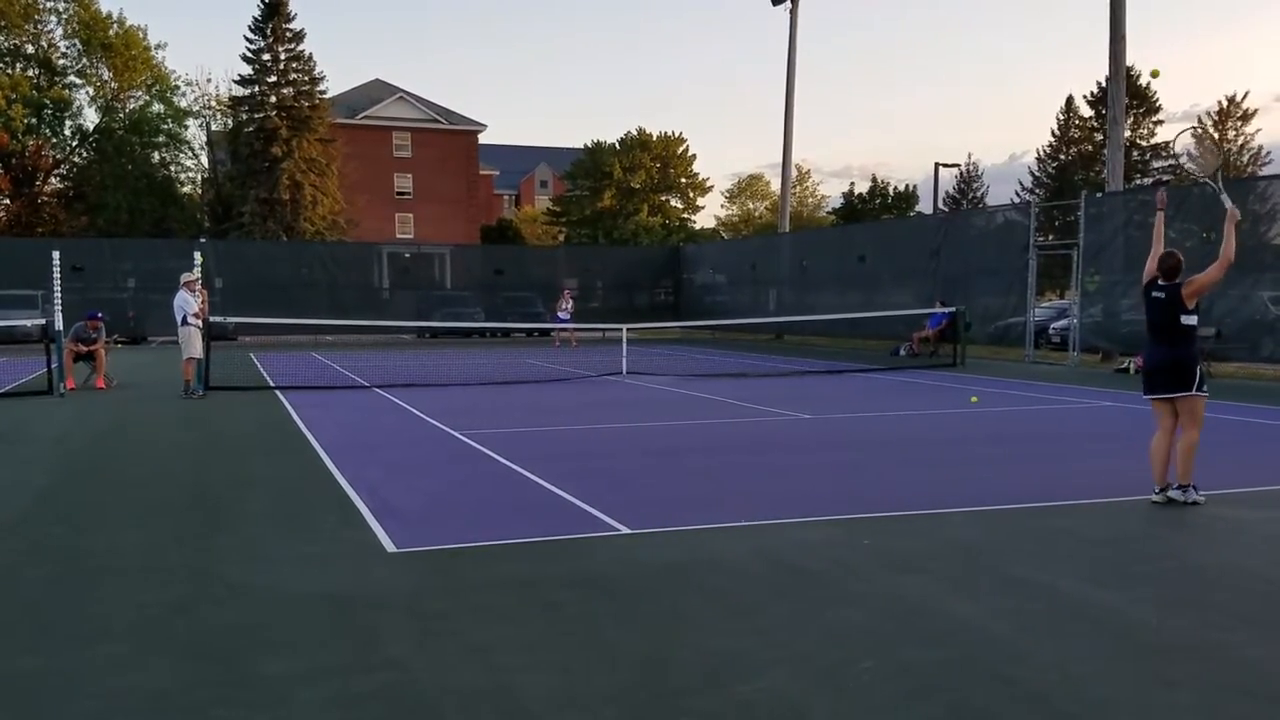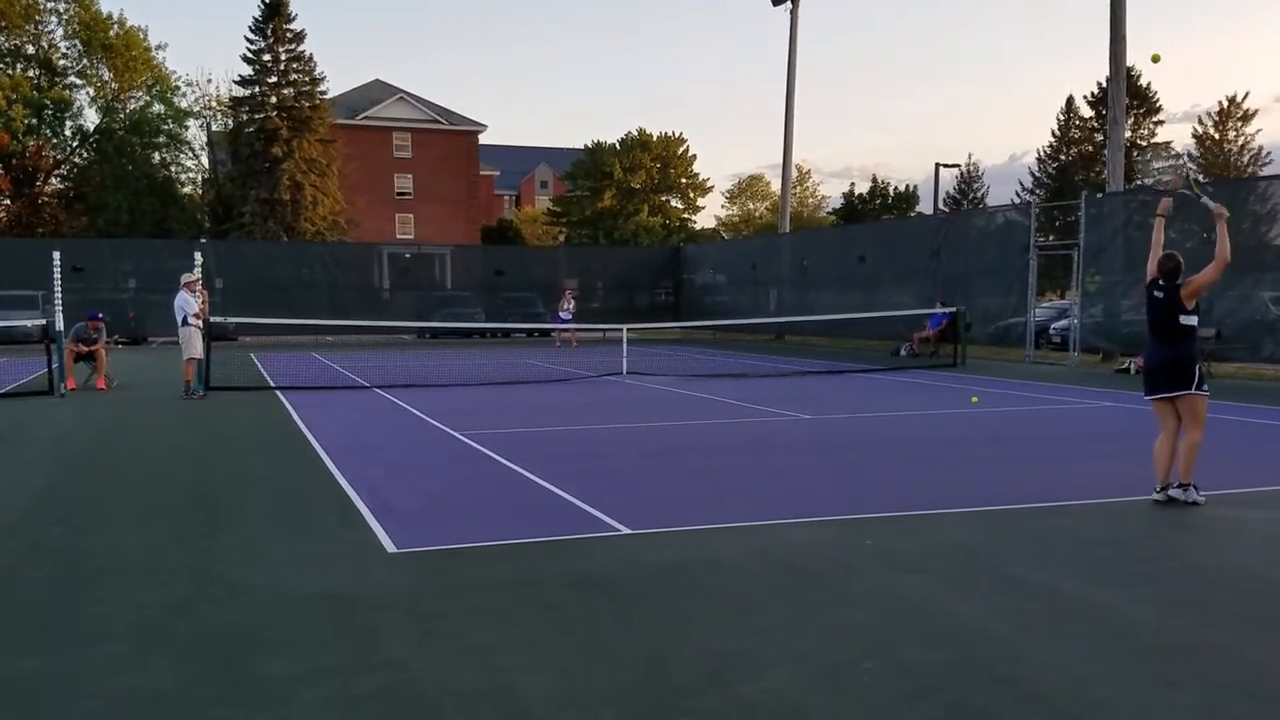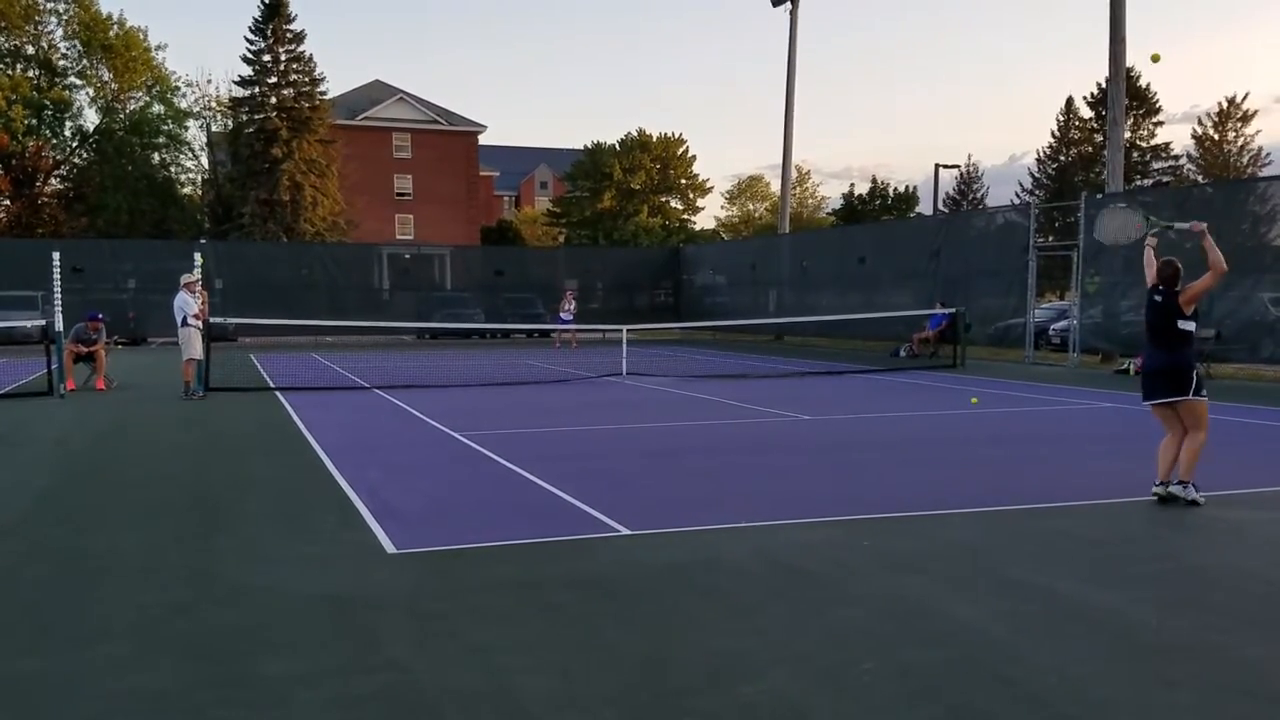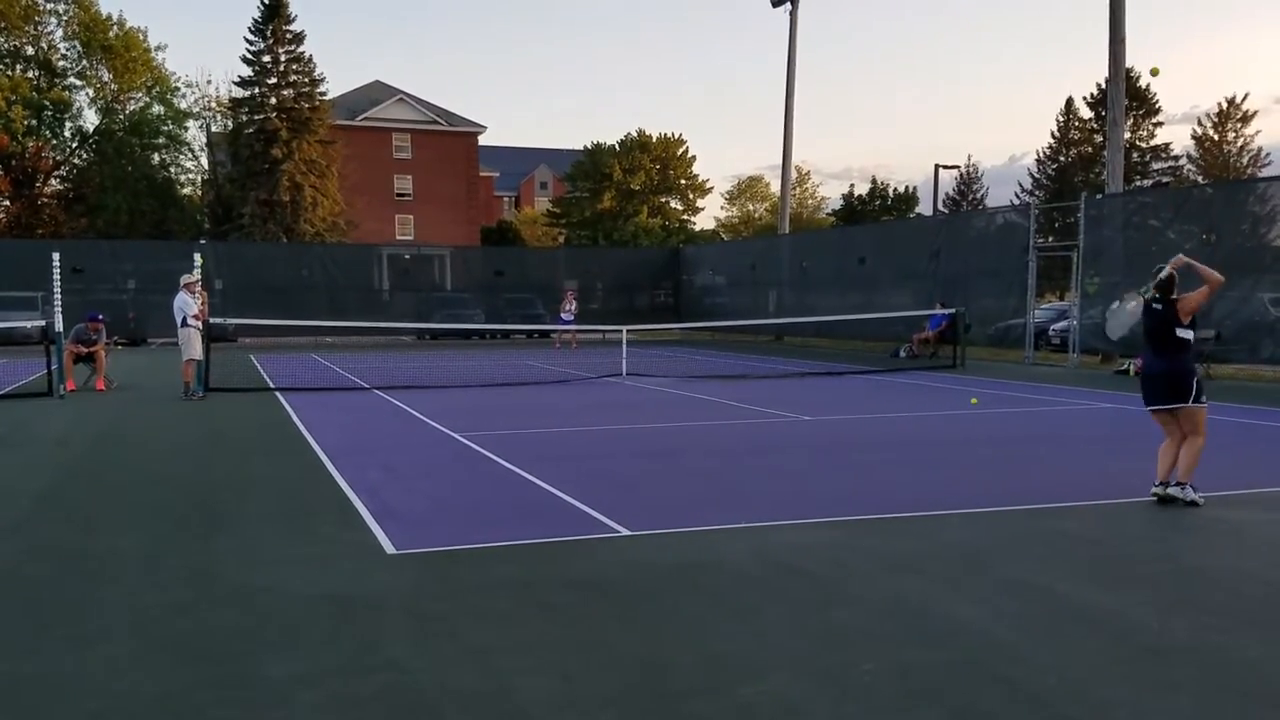
dt=0.1s
person 1, frame 1
left shoulder: (1150, 286)
right shoulder: (1188, 290)
left elbow: (1156, 246)
right elbow: (1225, 261)
left wrist: (1160, 209)
right wrist: (1230, 222)
left hip: (1154, 365)
right hip: (1184, 366)
left knee: (1164, 428)
right knee: (1191, 428)
left ankle: (1160, 488)
right ankle: (1183, 487)
person 1, frame 2
left shoulder: (1152, 286)
right shoulder: (1186, 291)
left elbow: (1155, 249)
right elbow: (1222, 261)
left wrist: (1160, 216)
right wrist: (1221, 222)
left hip: (1154, 365)
right hip: (1183, 367)
left knee: (1168, 429)
right knee: (1193, 428)
left ankle: (1161, 487)
right ankle: (1184, 486)
person 1, frame 3
left shoulder: (1152, 292)
right shoulder: (1184, 296)
left elbow: (1150, 265)
right elbow: (1220, 269)
left wrist: (1149, 244)
right wrist: (1205, 236)
left hip: (1152, 372)
right hip: (1180, 371)
left knee: (1174, 432)
right knee: (1197, 430)
left ankle: (1163, 483)
right ankle: (1184, 483)
person 1, frame 4
left shoulder: (1150, 303)
right shoulder: (1182, 306)
right elbow: (1216, 282)
right wrist: (1189, 262)
left hip: (1151, 378)
right hip: (1180, 378)
left knee: (1174, 437)
right knee: (1195, 436)
left ankle: (1161, 483)
right ankle: (1182, 484)
